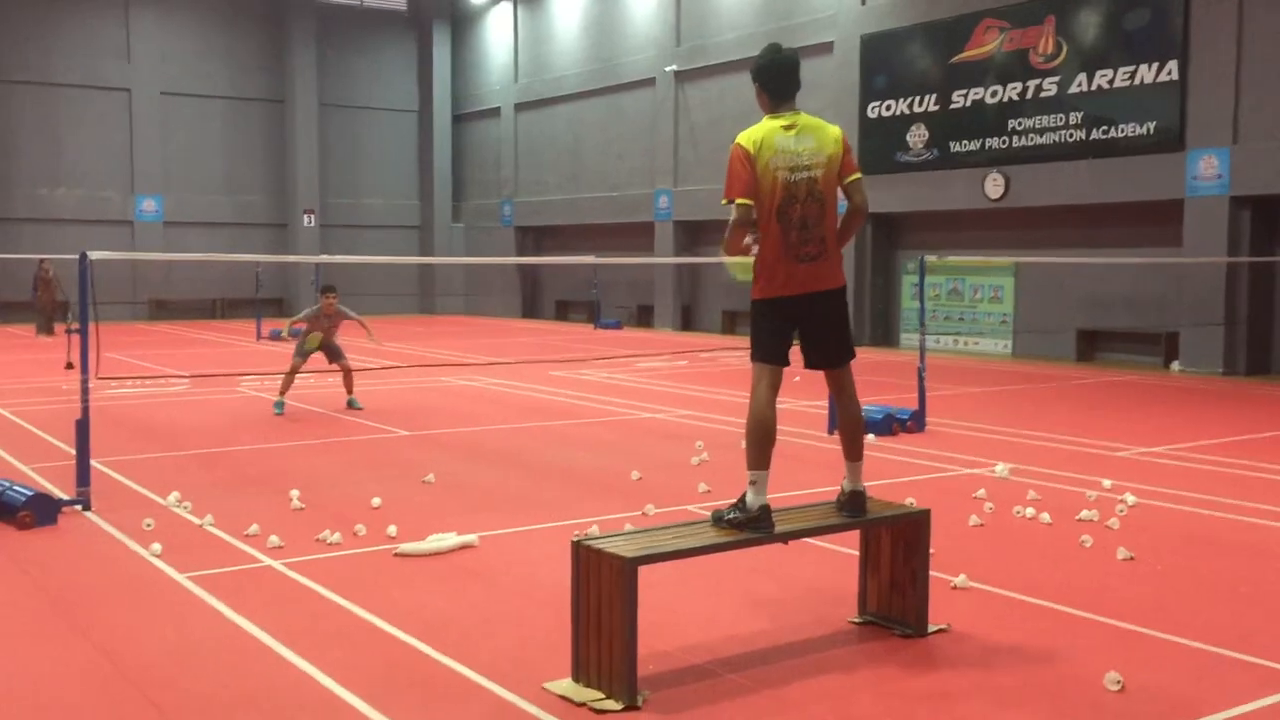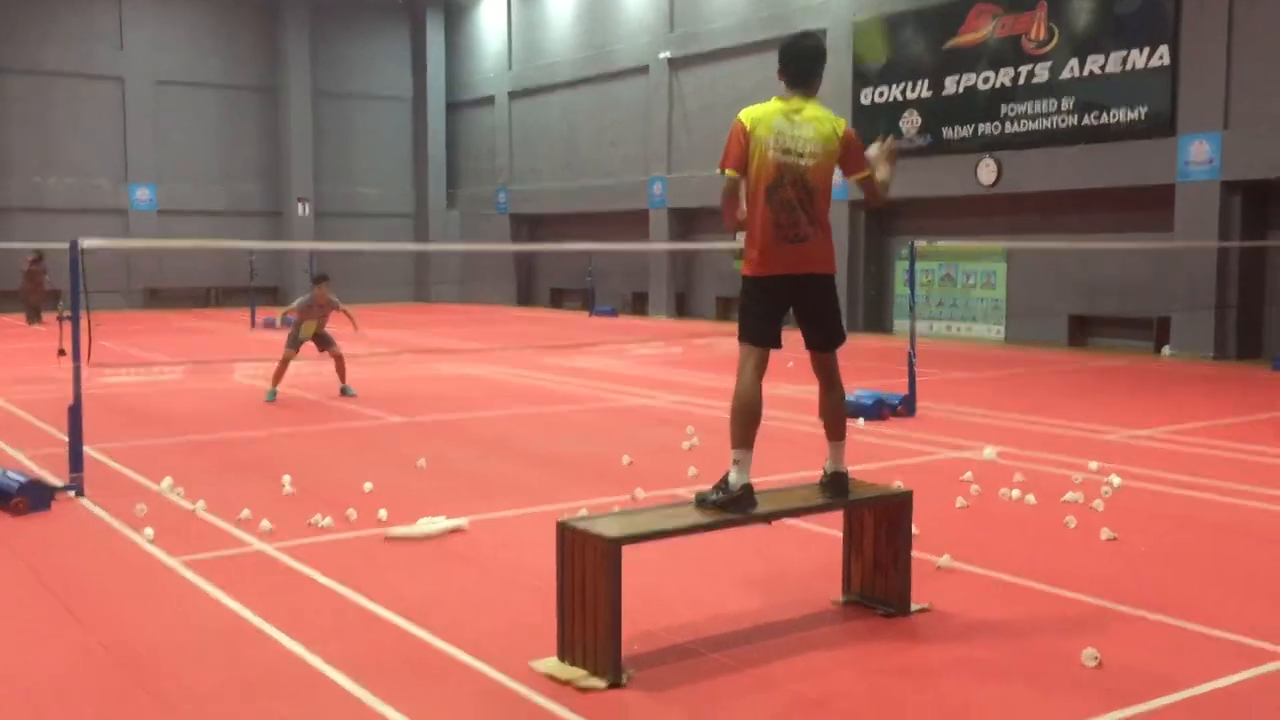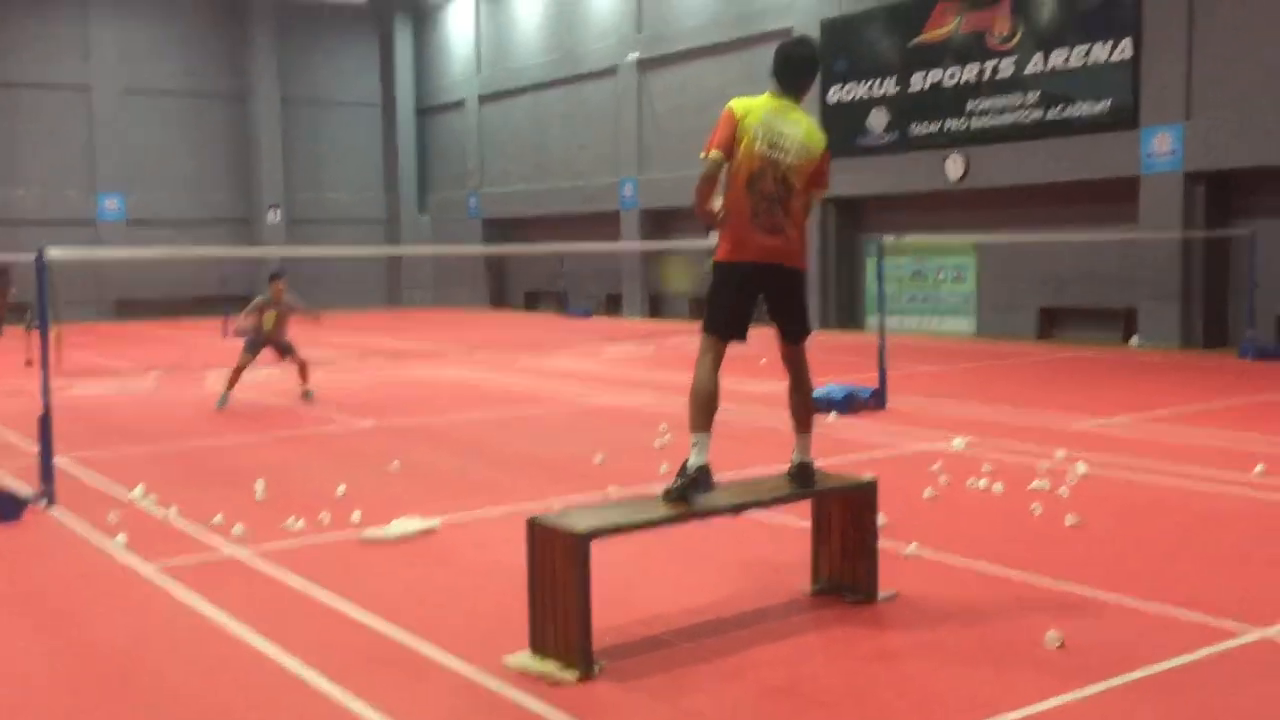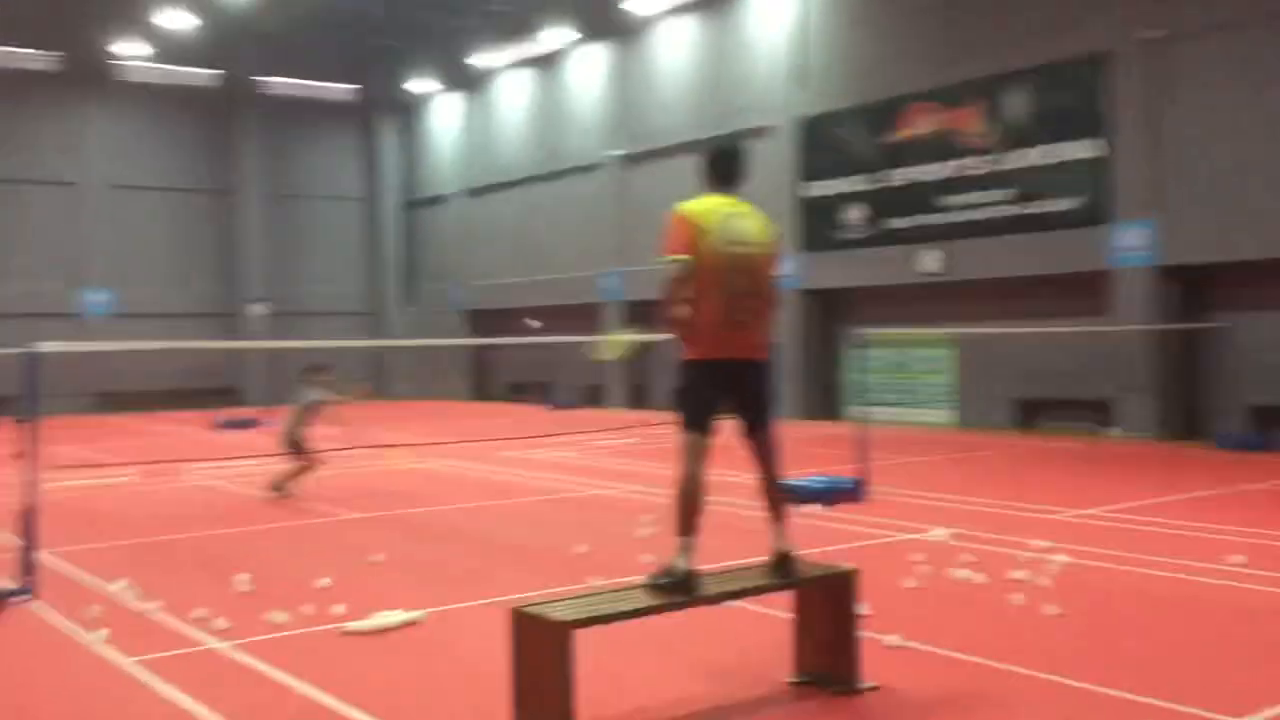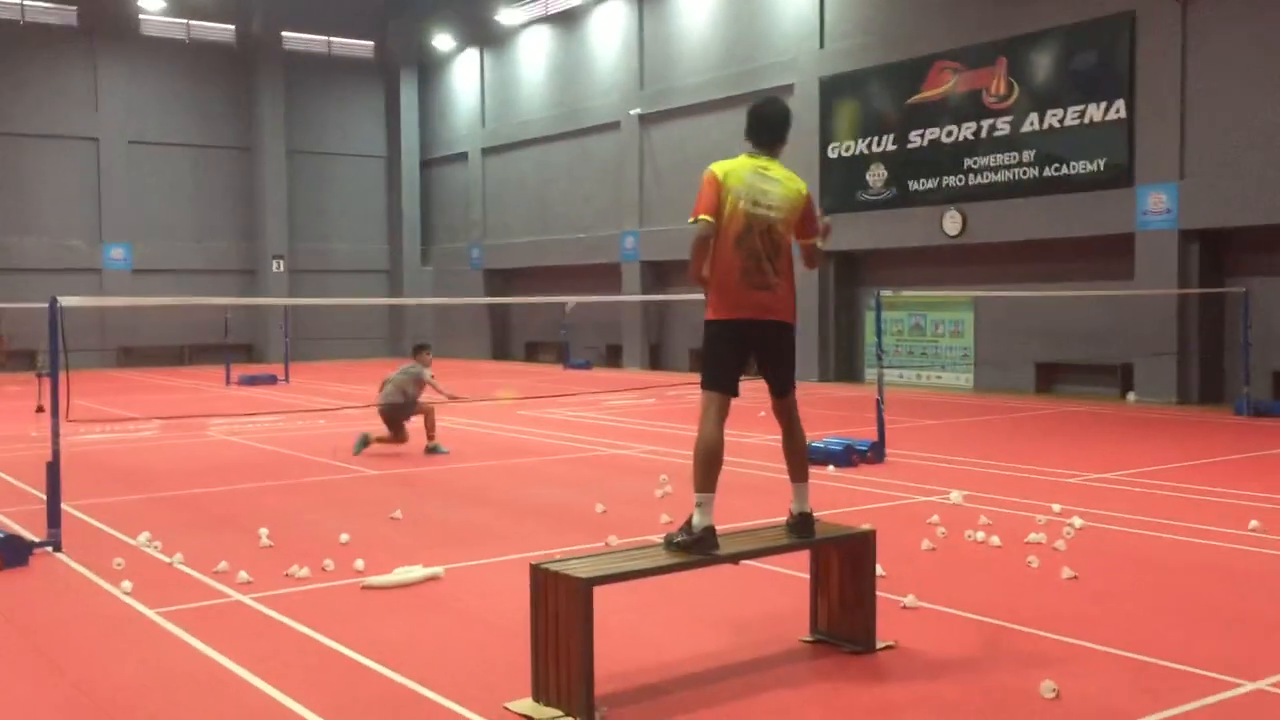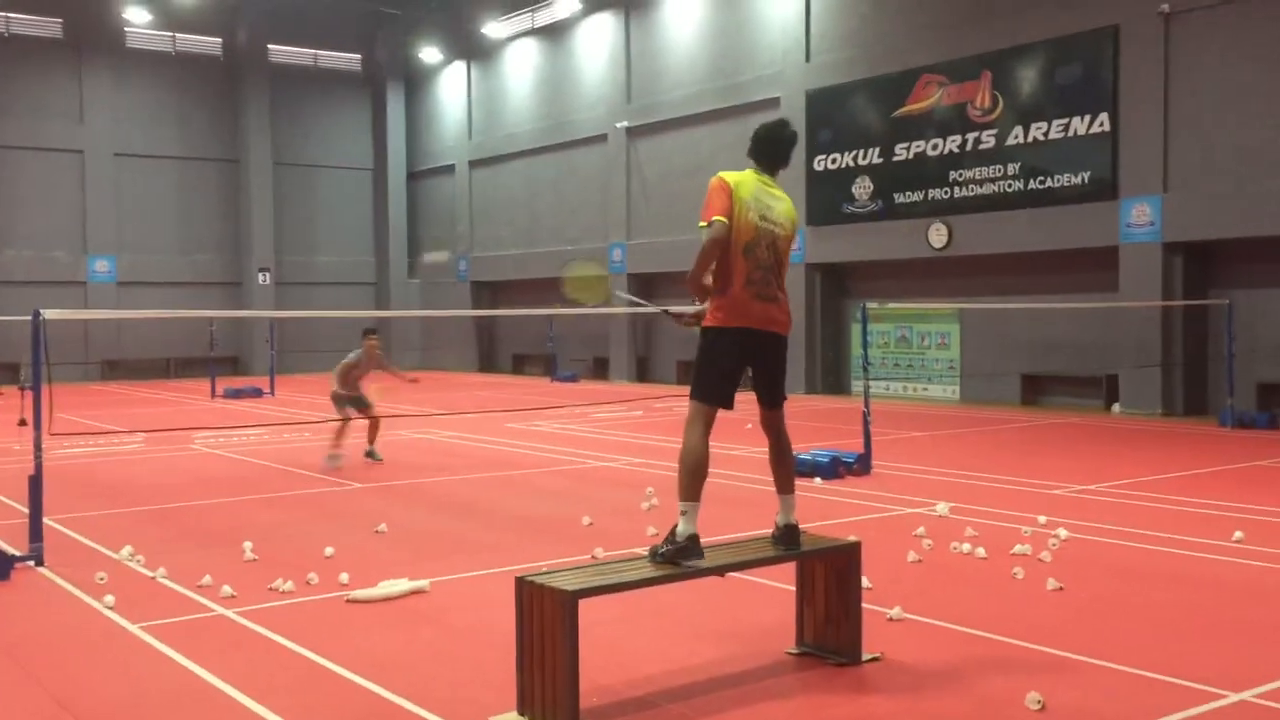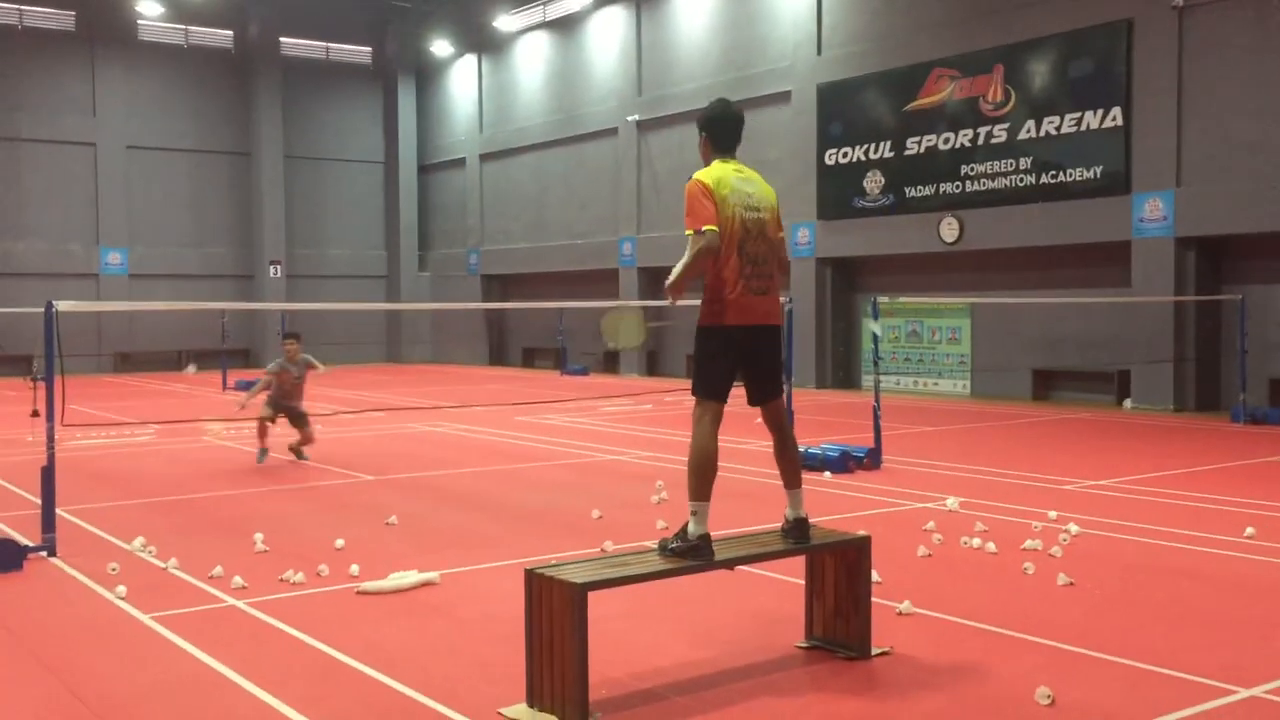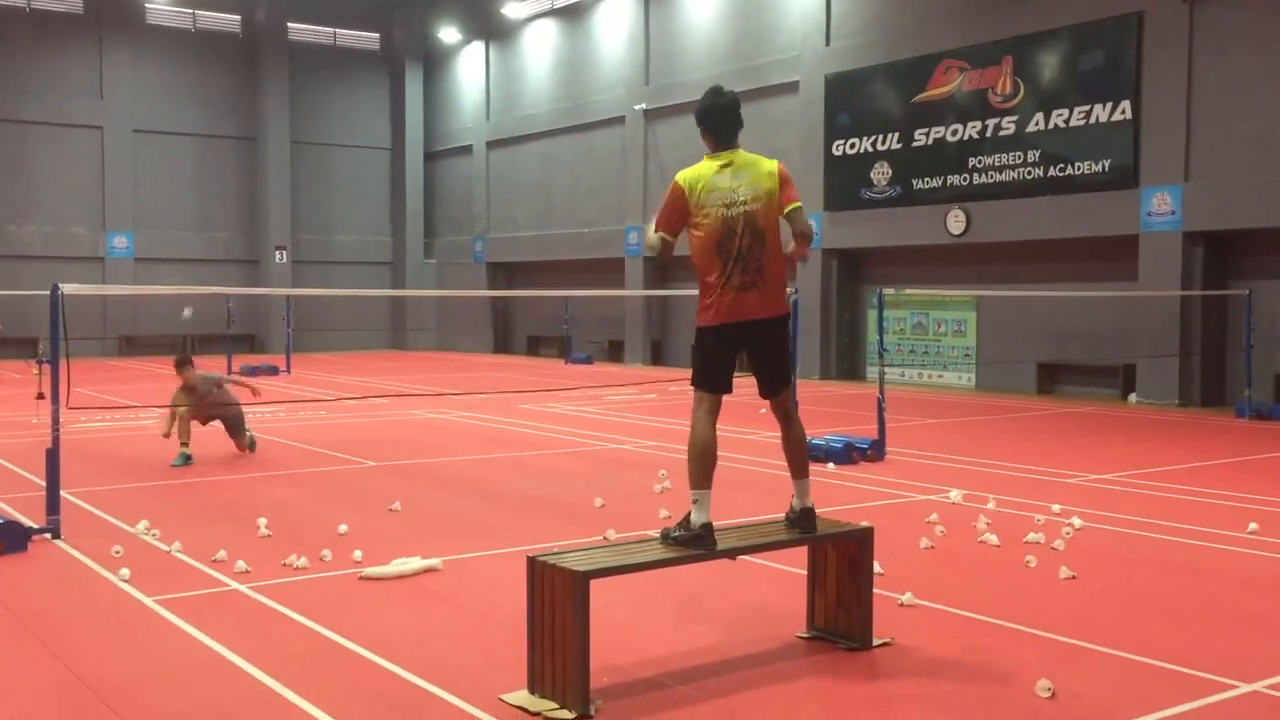
dt=0.4s
person 1, frame 1
left shoulder: (749, 143)
right shoulder: (833, 136)
left elbow: (743, 219)
right elbow: (859, 206)
left wrist: (734, 247)
left hip: (775, 286)
right hip: (827, 283)
left knee: (765, 385)
right knee: (842, 384)
left ankle: (756, 501)
right ankle: (854, 489)
person 1, frame 2
left shoulder: (750, 120)
right shoulder: (837, 128)
left elbow: (730, 193)
right elbow: (875, 195)
left wrist: (736, 219)
right wrist: (885, 163)
left hip: (764, 267)
right hip: (816, 267)
left knee: (751, 366)
right knee: (827, 368)
left ankle: (739, 480)
right ankle: (836, 471)
person 1, frame 3
left shoulder: (739, 111)
right shoulder: (815, 138)
left elbow: (710, 171)
left wrist: (706, 209)
left hip: (737, 255)
right hip: (788, 260)
left knee: (710, 353)
right knee: (796, 360)
left ankle: (697, 462)
right ankle: (803, 462)
person 1, frame 4
left shoulder: (691, 212)
right shoulder: (760, 223)
left elbow: (681, 274)
right elbow: (769, 295)
left wrist: (673, 315)
left hip: (706, 349)
right hip: (751, 351)
left knee: (694, 450)
right knee: (763, 449)
left ankle: (683, 564)
right ankle: (781, 549)
person 1, frame 5
left shoulder: (720, 173)
right shoulder: (797, 188)
left elbow: (703, 234)
right elbow: (812, 259)
left wrist: (699, 275)
right wrist: (820, 235)
left hip: (728, 311)
right hip: (778, 314)
left knee: (713, 411)
right knee: (787, 411)
left ankle: (702, 523)
right ankle: (802, 512)
person 1, frame 6
left shoulder: (727, 183)
right shoulder: (788, 207)
left elbow: (717, 236)
left wrist: (697, 279)
left hip: (729, 321)
right hip: (773, 326)
left knee: (699, 420)
right knee: (774, 423)
left ankle: (686, 533)
right ankle: (787, 524)
person 1, frame 7
left shoulder: (704, 181)
right shoulder: (763, 187)
left elbow: (708, 244)
right elbow: (782, 262)
left wrist: (678, 280)
left hip: (724, 317)
right hip: (767, 318)
left knee: (706, 417)
right knee: (777, 417)
left ankle: (697, 531)
right ankle: (797, 518)
person 1, frame 8
left shoulder: (688, 180)
right shoulder: (773, 171)
left elbow: (659, 246)
right elbow: (804, 232)
left wrist: (653, 235)
right wrist: (795, 254)
left hip: (718, 315)
right hip: (770, 312)
left knee: (705, 410)
right knee: (785, 408)
left ankle: (699, 520)
right ankle: (803, 507)
